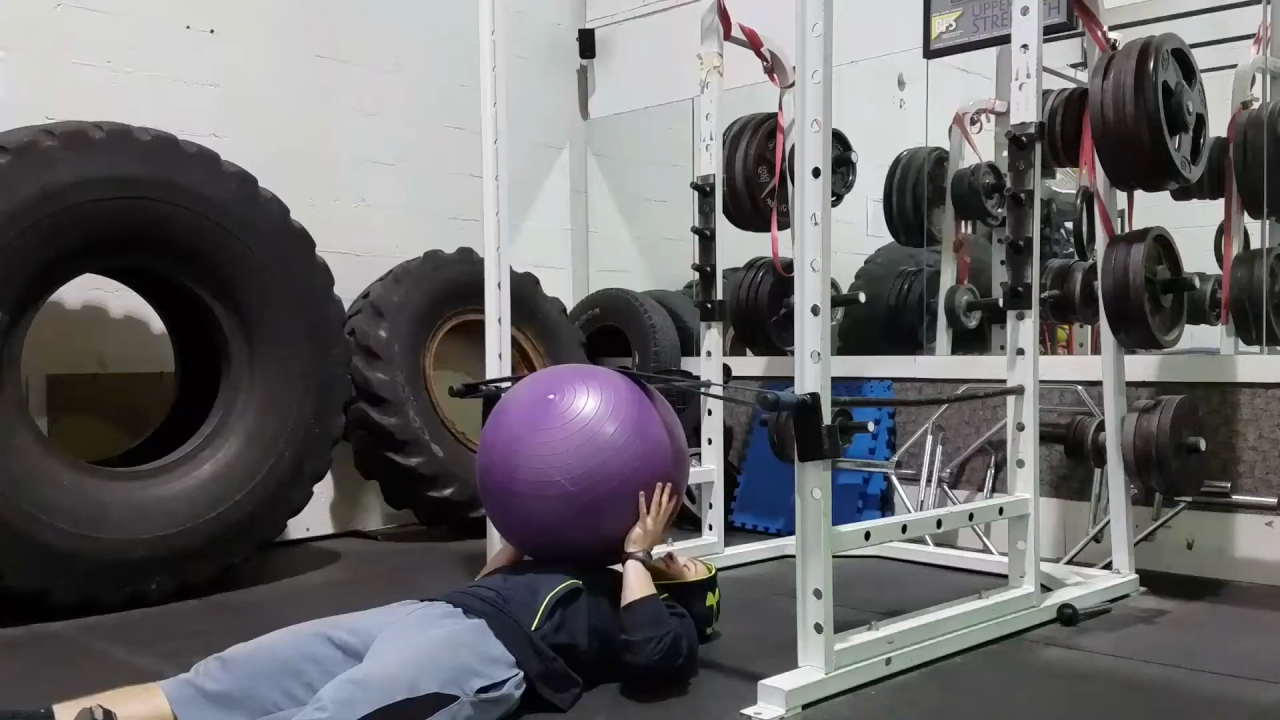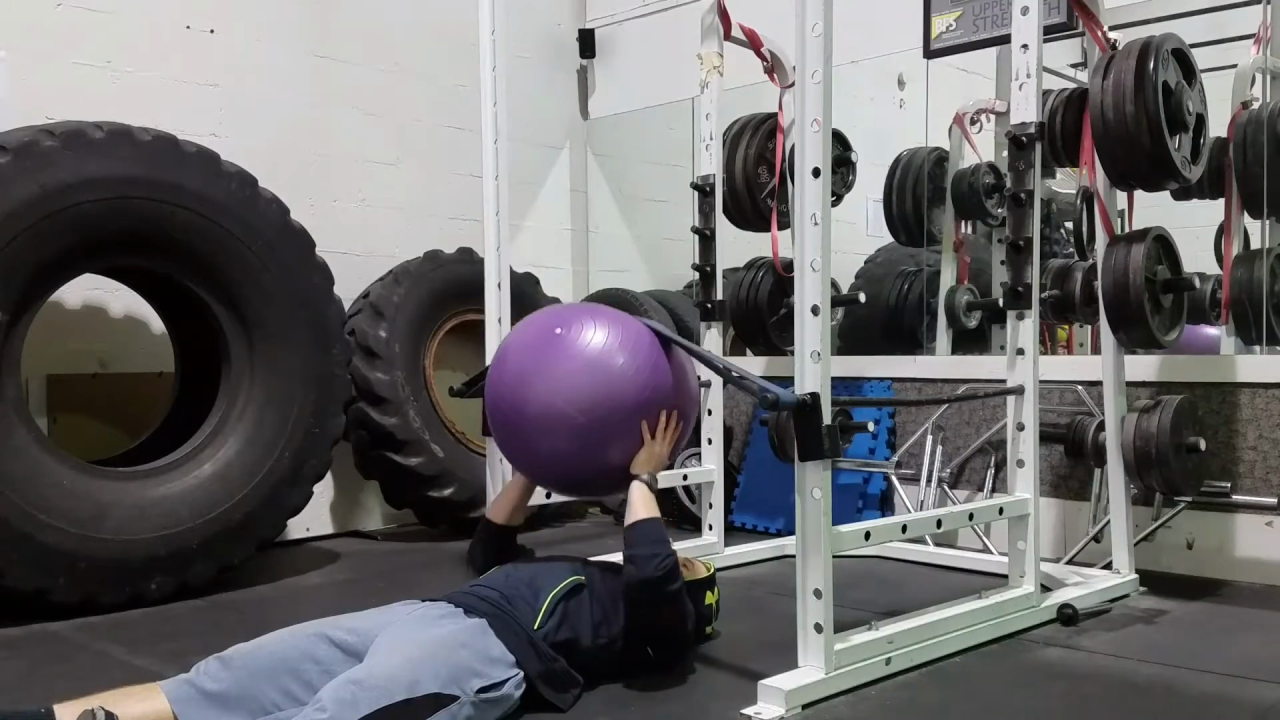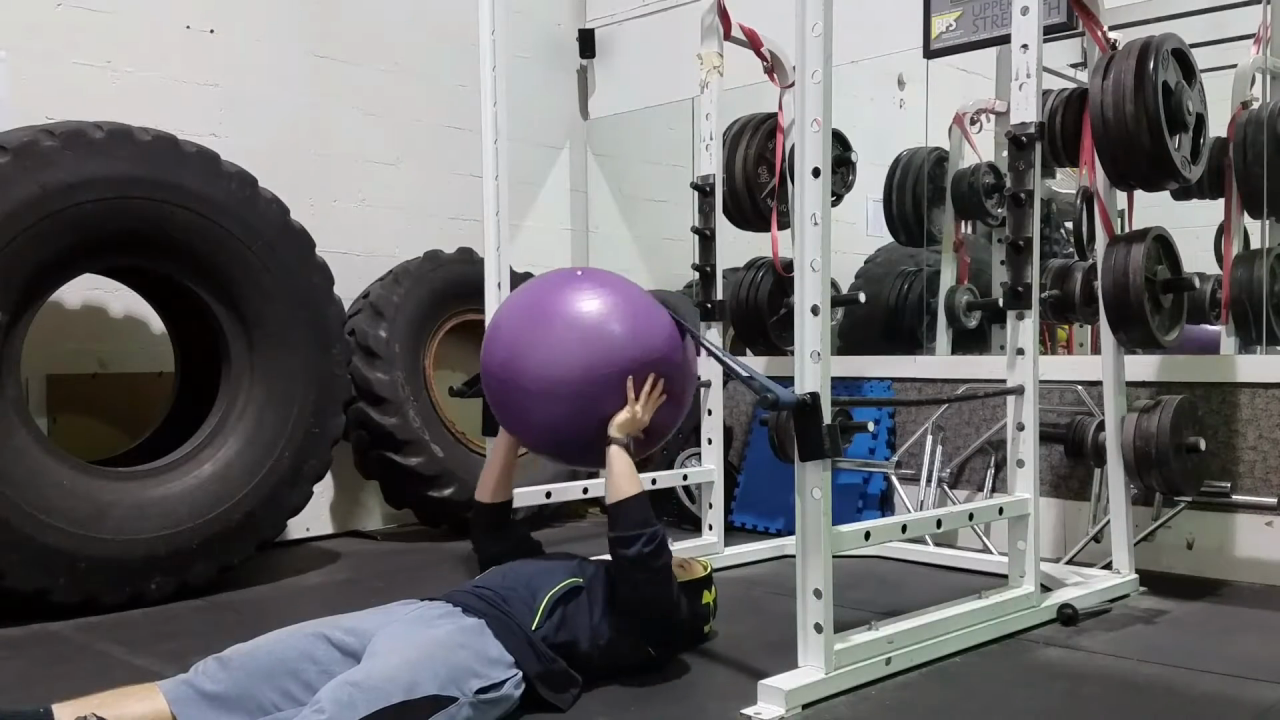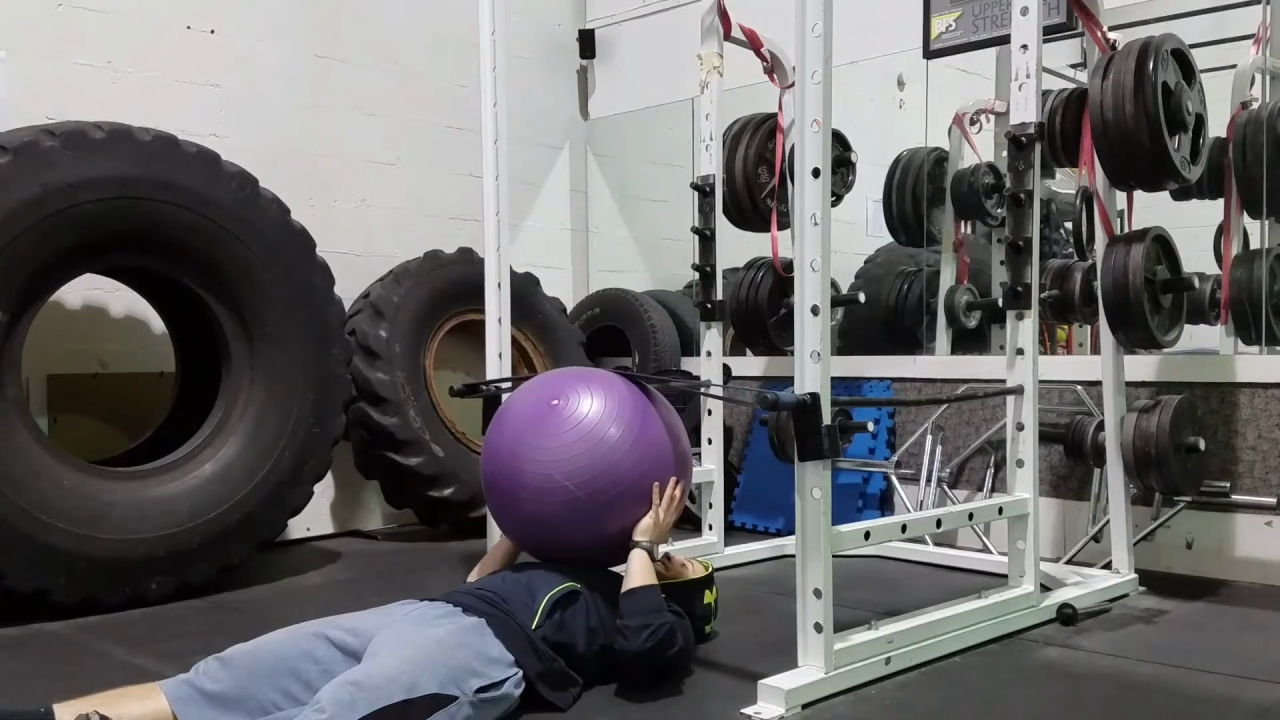
dt=1s
person 1, frame 1
left shoulder: (673, 628)
right shoulder: (593, 579)
left elbow: (647, 654)
right elbow: (486, 583)
left wrist: (638, 550)
left hip: (491, 653)
right hip: (421, 613)
person 1, frame 2
left shoulder: (664, 625)
right shoulder: (579, 578)
left elbow: (651, 573)
right elbow: (488, 551)
left wrist: (642, 478)
left hip: (491, 650)
right hip: (421, 614)
person 1, frame 3
left shoulder: (659, 620)
right shoulder: (574, 574)
left elbow: (640, 550)
right elbow: (491, 528)
left wrist: (619, 444)
right wrist: (516, 428)
left hip: (487, 650)
right hip: (418, 612)
person 1, frame 4
left shoulder: (670, 631)
right shoulder: (593, 580)
left elbow: (641, 646)
right elbow: (477, 585)
left wrist: (643, 544)
left hip: (488, 650)
right hip: (418, 614)
